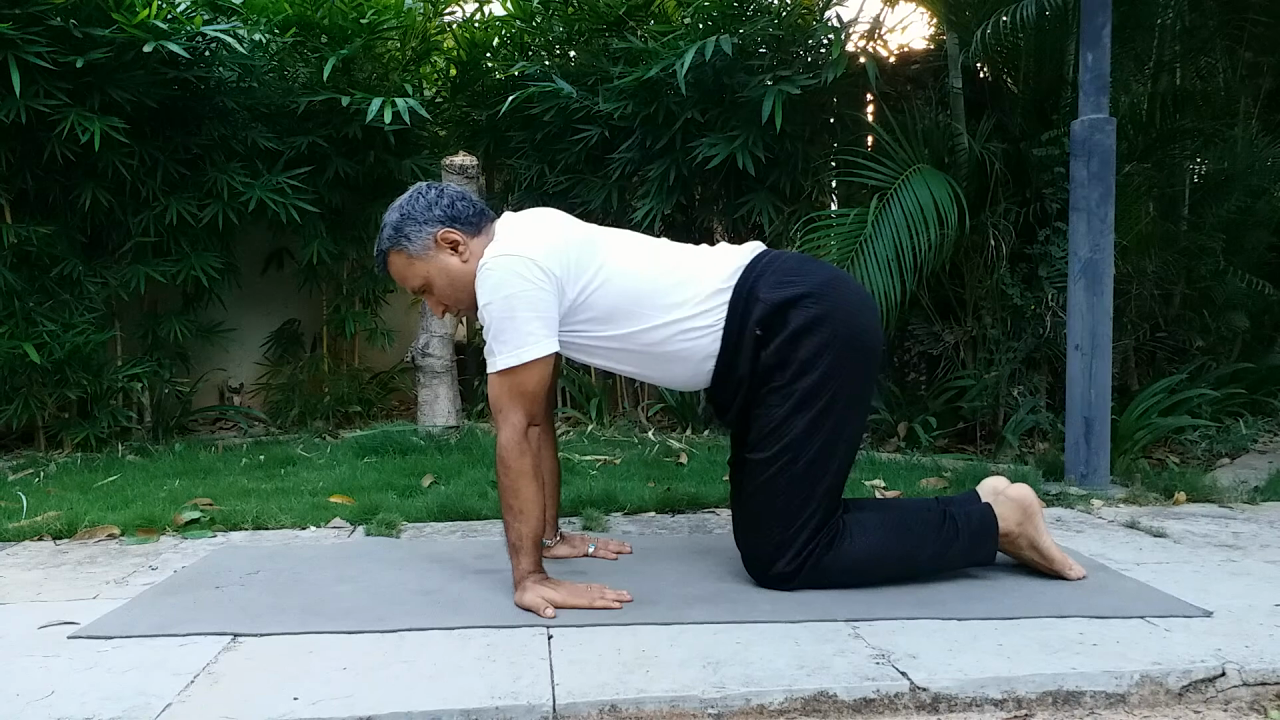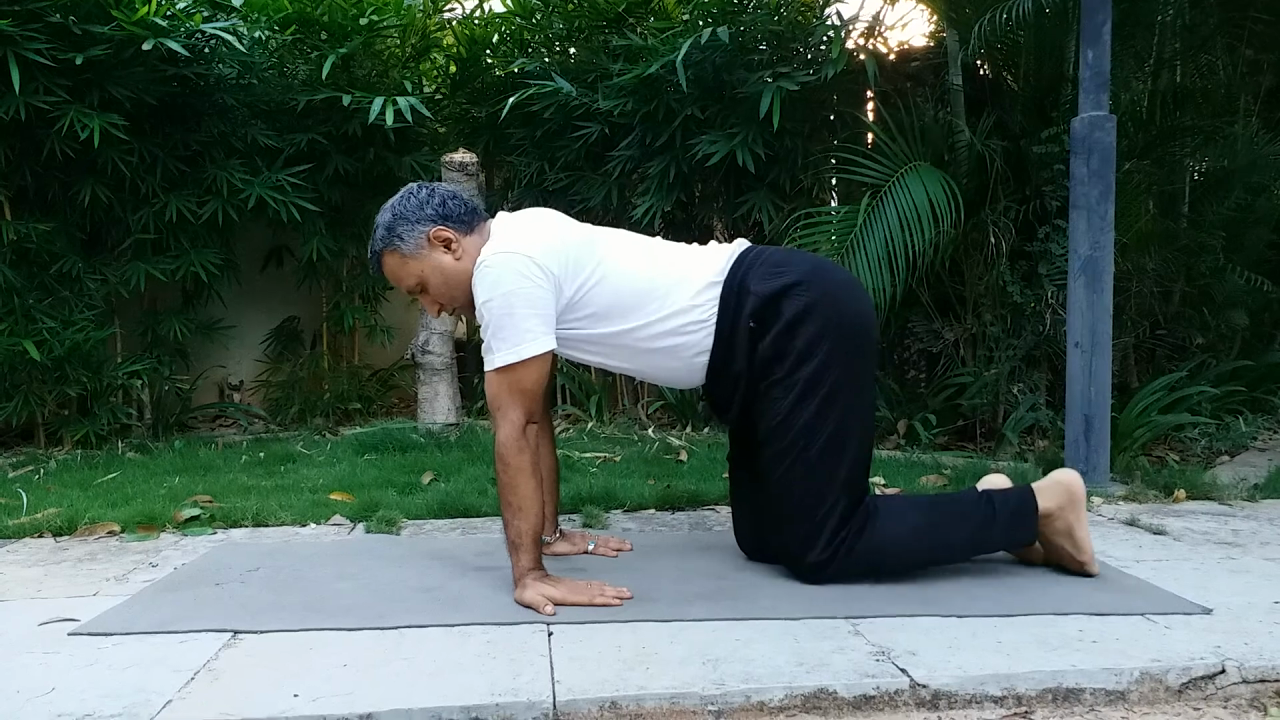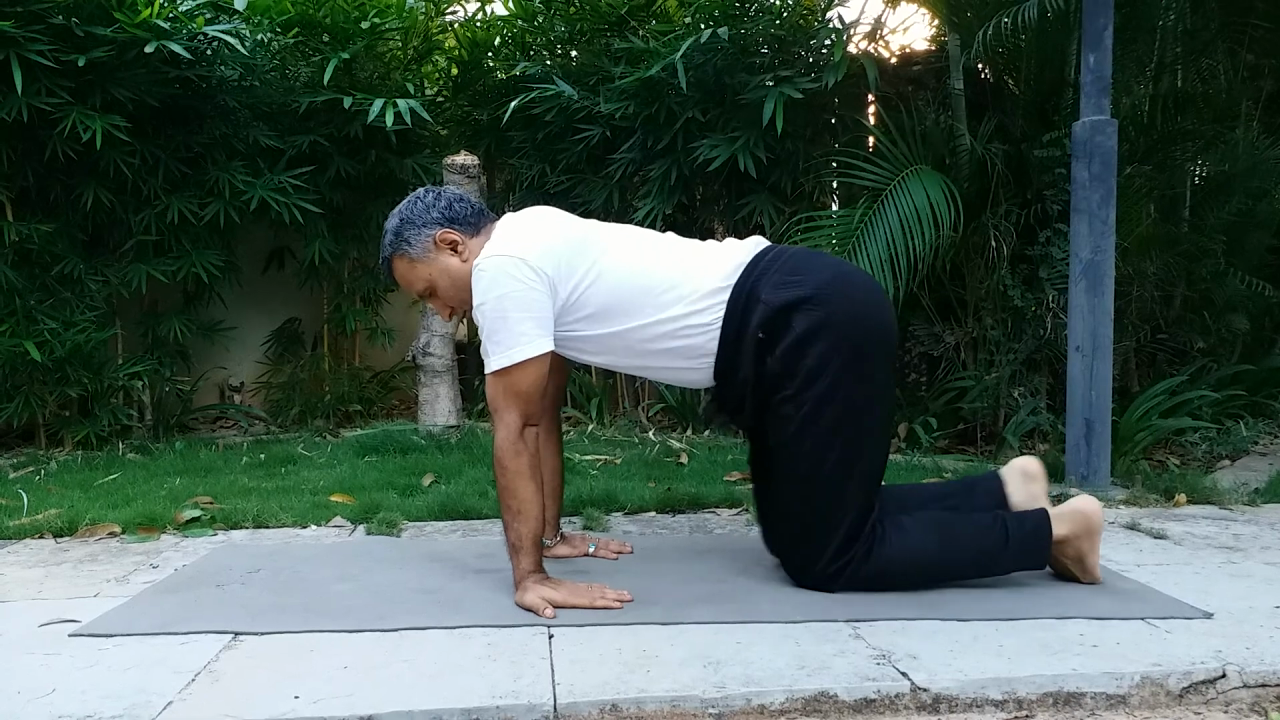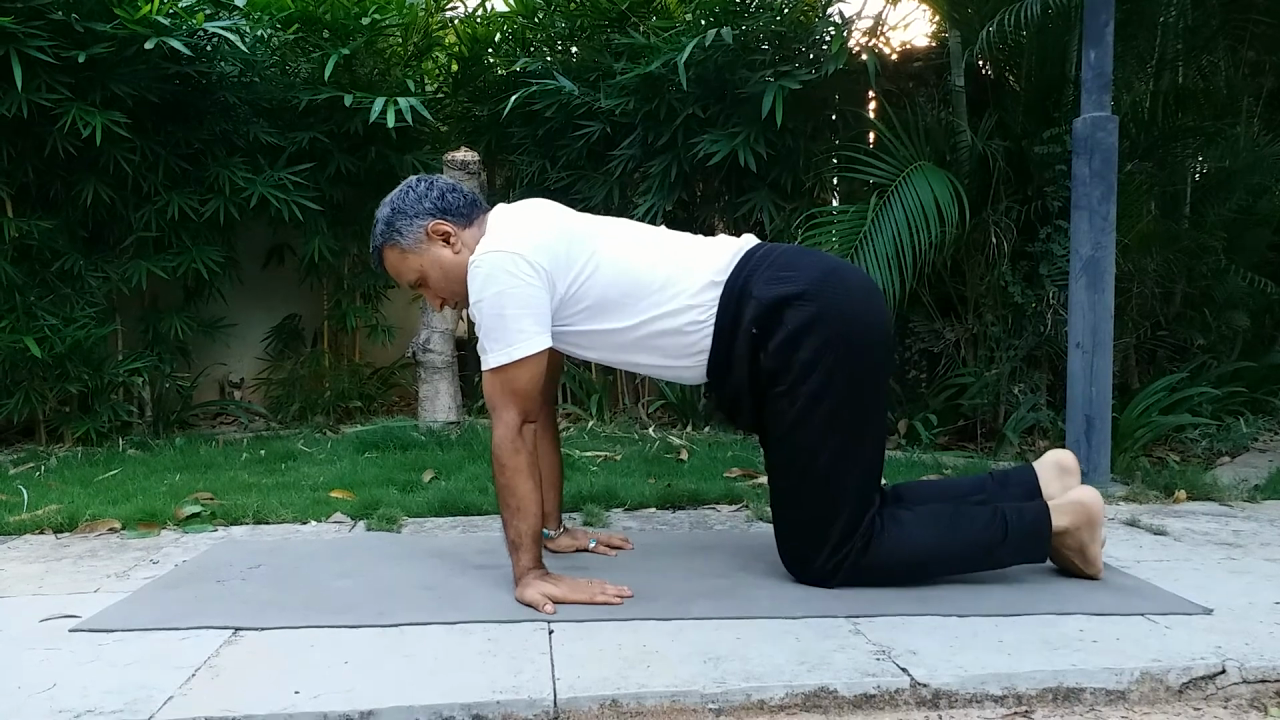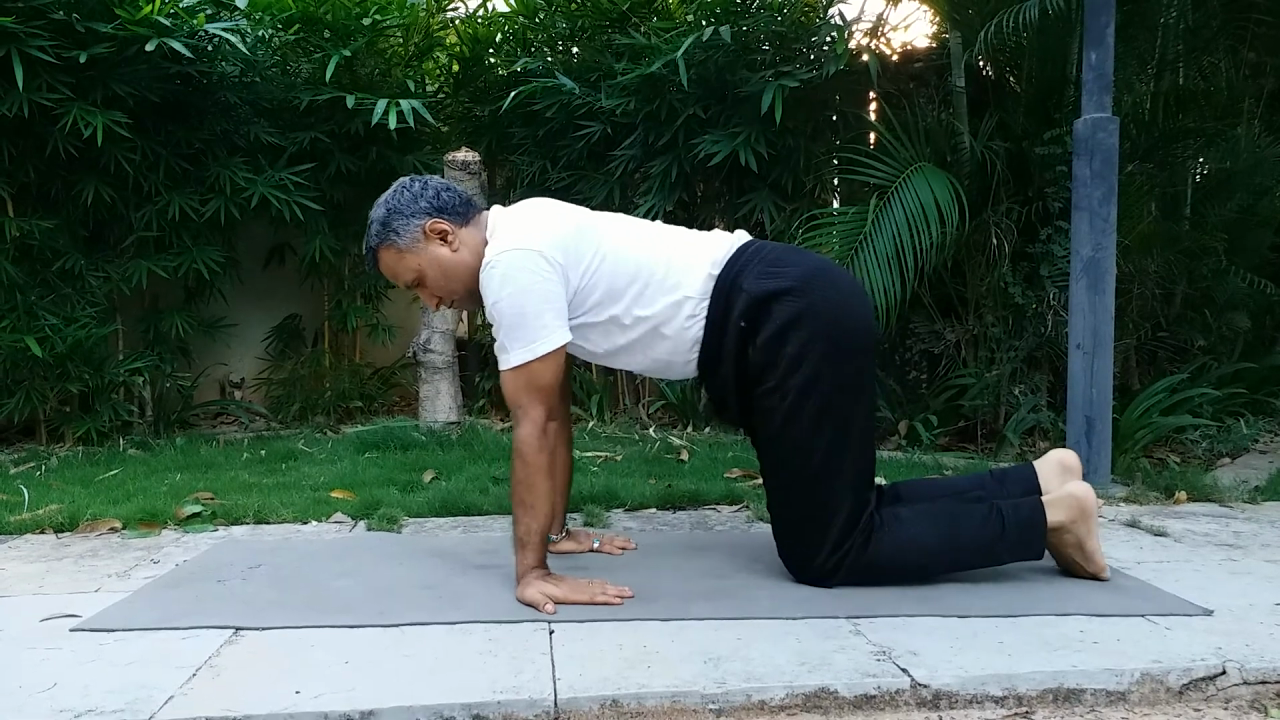
dt=0.4s
person 1, frame 1
left shoulder: (507, 270)
right shoulder: (523, 248)
left elbow: (517, 430)
right elbow: (537, 420)
left wrist: (529, 575)
right wrist: (550, 534)
left hip: (804, 326)
right hip: (794, 322)
left knee: (782, 557)
right knee: (775, 525)
left ankle: (995, 522)
right ankle: (979, 505)
person 1, frame 2
left shoulder: (504, 269)
right shoulder: (516, 250)
left elbow: (515, 428)
right elbow: (535, 419)
left wrist: (528, 573)
right wrist: (548, 532)
left hip: (799, 321)
right hip: (785, 320)
left knee: (821, 550)
right knee: (766, 537)
left ankle: (1037, 505)
right ankle: (986, 506)
person 1, frame 3
left shoulder: (501, 268)
right shoulder: (528, 247)
left elbow: (515, 428)
right elbow: (543, 415)
left wrist: (529, 573)
right wrist: (550, 533)
left hip: (811, 325)
right hip: (809, 310)
left knee: (826, 558)
right knee: (799, 528)
left ankle: (1051, 530)
right ankle: (1002, 492)
person 1, frame 4
left shoulder: (498, 265)
right shoulder: (522, 237)
left elbow: (513, 427)
right elbow: (538, 413)
left wrist: (529, 571)
right wrist: (552, 527)
left hip: (804, 322)
right hip: (811, 308)
left knee: (827, 554)
right knee: (834, 513)
left ankle: (1053, 521)
right ankle: (1037, 483)
person 1, frame 5
left shoulder: (512, 263)
right shoulder: (520, 238)
left elbow: (534, 424)
right elbow: (551, 414)
left wrist: (532, 569)
right wrist: (555, 528)
left hip: (793, 323)
right hip: (800, 309)
left knee: (827, 553)
right knee: (836, 515)
left ankle: (1045, 517)
right ankle: (1039, 482)
